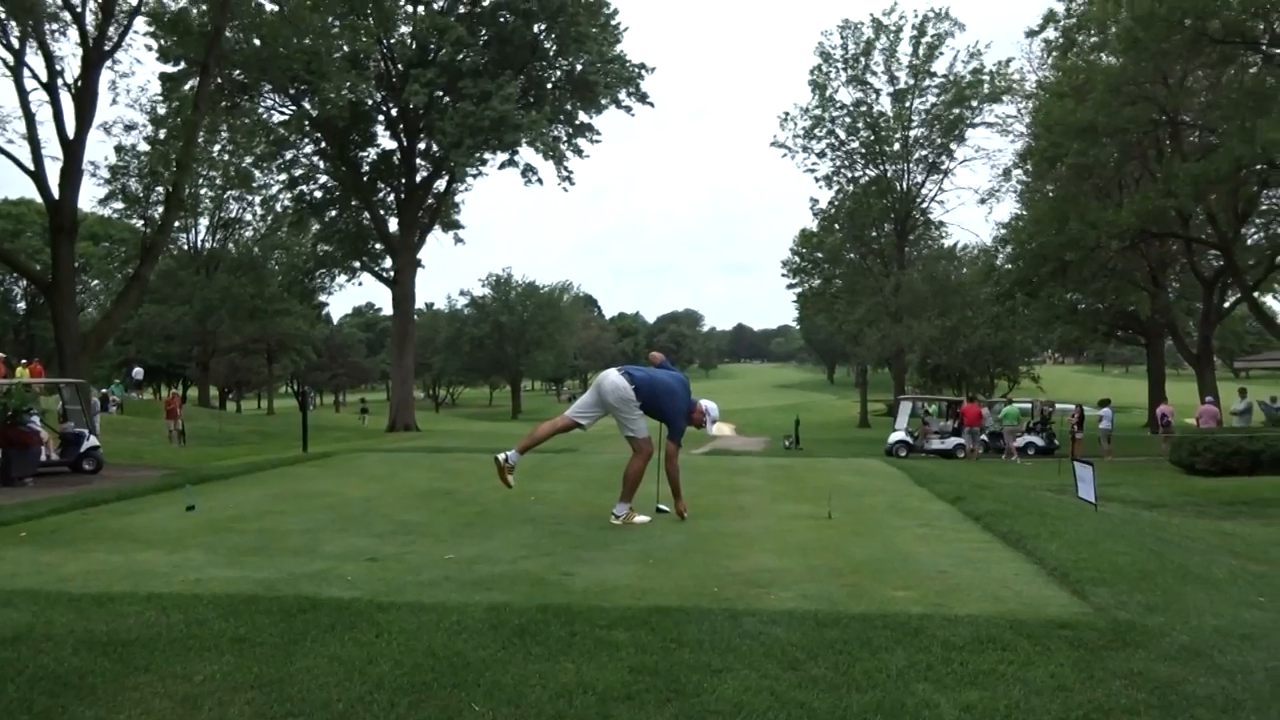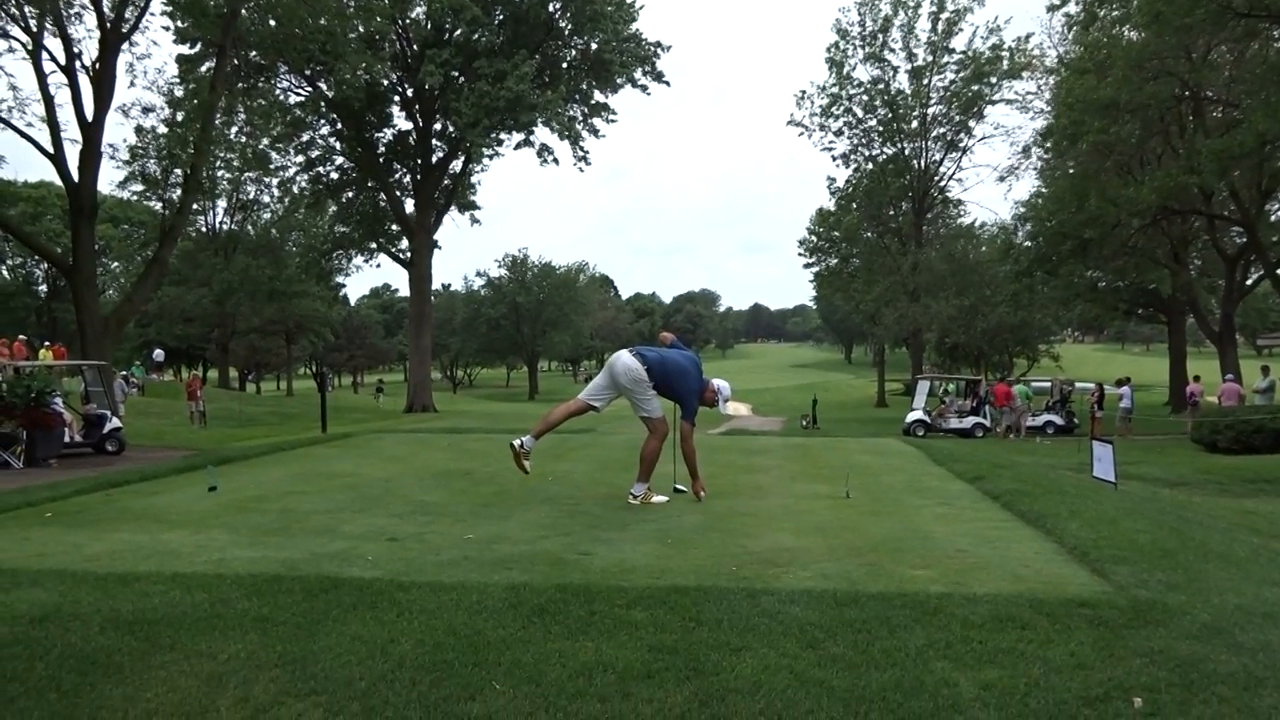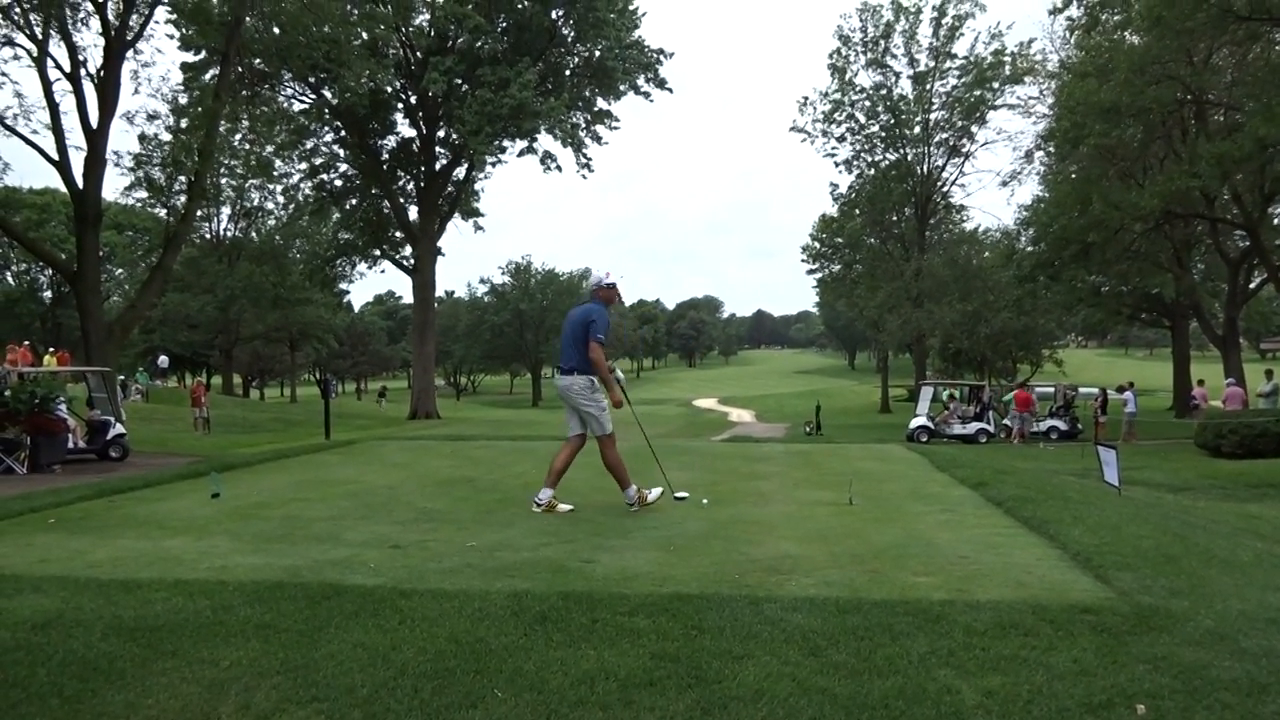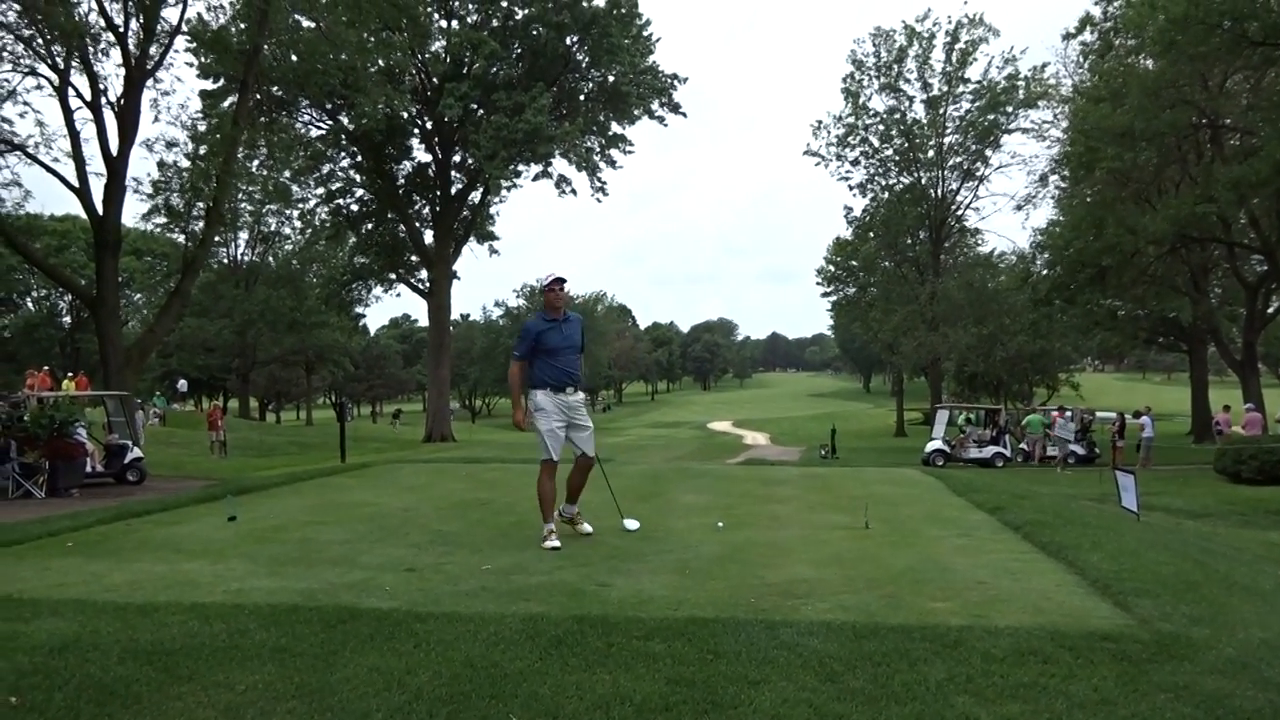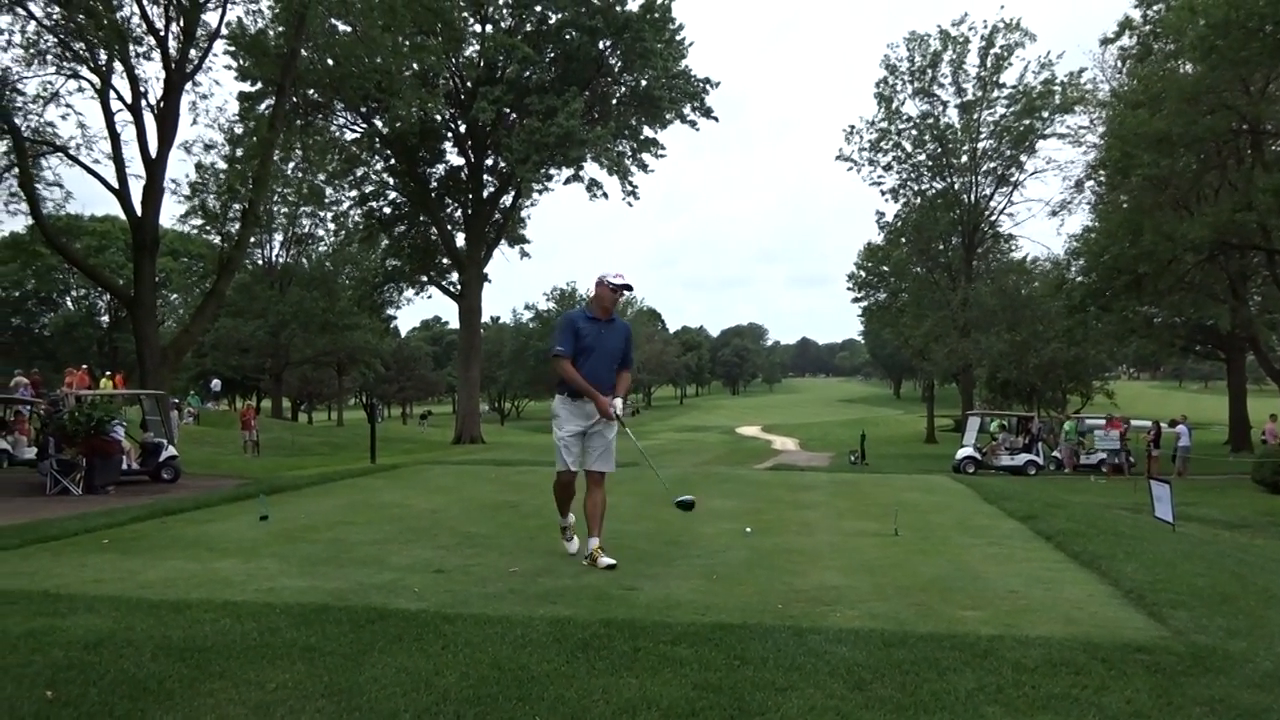
dt=1s
person 1, frame 1
left shoulder: (682, 381)
right shoulder: (679, 412)
left elbow: (654, 355)
right elbow: (671, 461)
right wrist: (678, 500)
left hip: (609, 378)
right hip: (622, 390)
left knee: (564, 422)
right knee: (644, 451)
left ankle: (511, 457)
right ankle: (622, 511)
person 1, frame 2
left shoulder: (693, 362)
right shoulder: (692, 392)
left elbow: (664, 336)
right elbow: (686, 441)
right wrist: (696, 480)
left hip: (620, 359)
right hip: (634, 370)
left knee: (577, 405)
right knee: (659, 431)
left ankle: (526, 443)
right ankle: (639, 491)
person 1, frame 3
left shoulder: (577, 312)
right shoulder: (599, 314)
right elbow: (594, 353)
left wrist: (606, 367)
right wrist: (613, 389)
left hip: (566, 380)
right hip: (582, 382)
left knee: (574, 441)
right knee: (607, 440)
left ankle: (544, 498)
right ankle: (633, 496)
person 1, frame 4
left shoulder: (577, 322)
right shoulder: (532, 326)
right elbow: (515, 367)
right wrist: (517, 408)
left hip: (575, 399)
right hip: (547, 400)
left knee: (587, 459)
right knee: (549, 465)
left ankle: (569, 510)
right ankle: (549, 529)
person 1, frame 5
left shoulder: (623, 329)
right shoulder: (572, 320)
left elbow: (625, 370)
right elbow: (562, 365)
left wrist: (617, 399)
right wrist: (597, 397)
left hip: (603, 410)
right hip: (569, 406)
left knee: (596, 479)
right knee: (566, 476)
left ankle: (594, 547)
right ankle: (566, 521)
